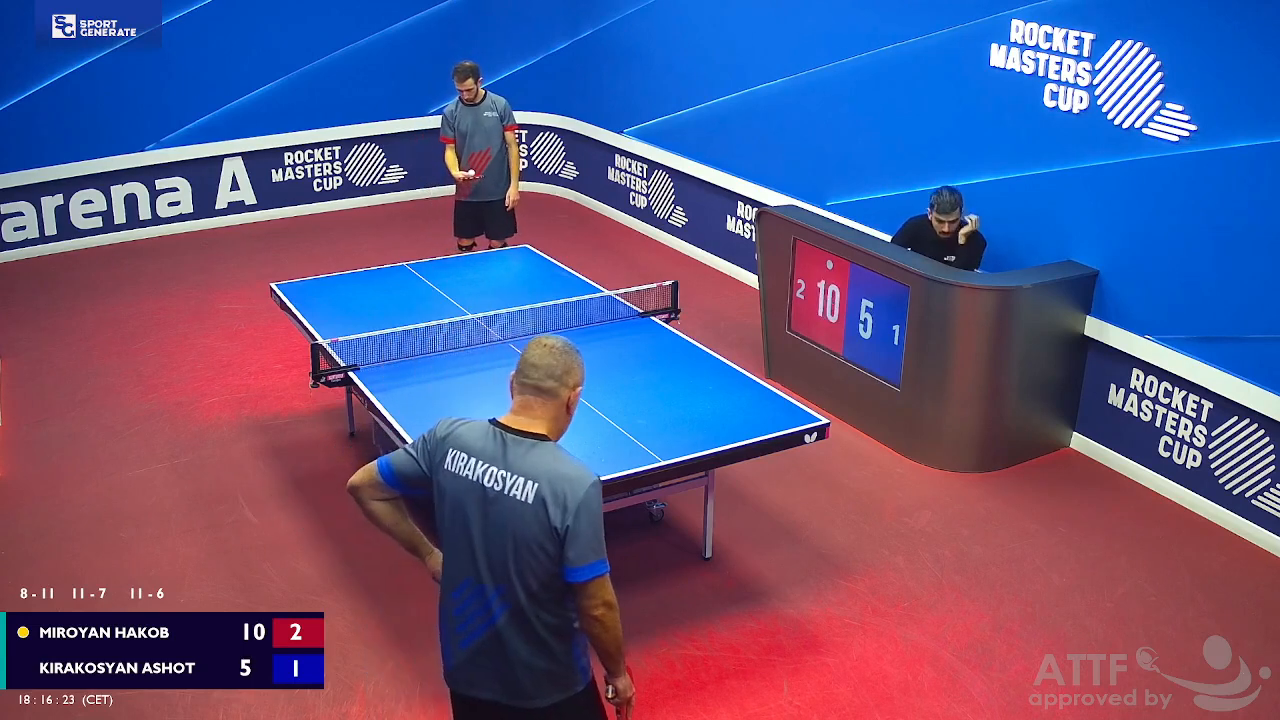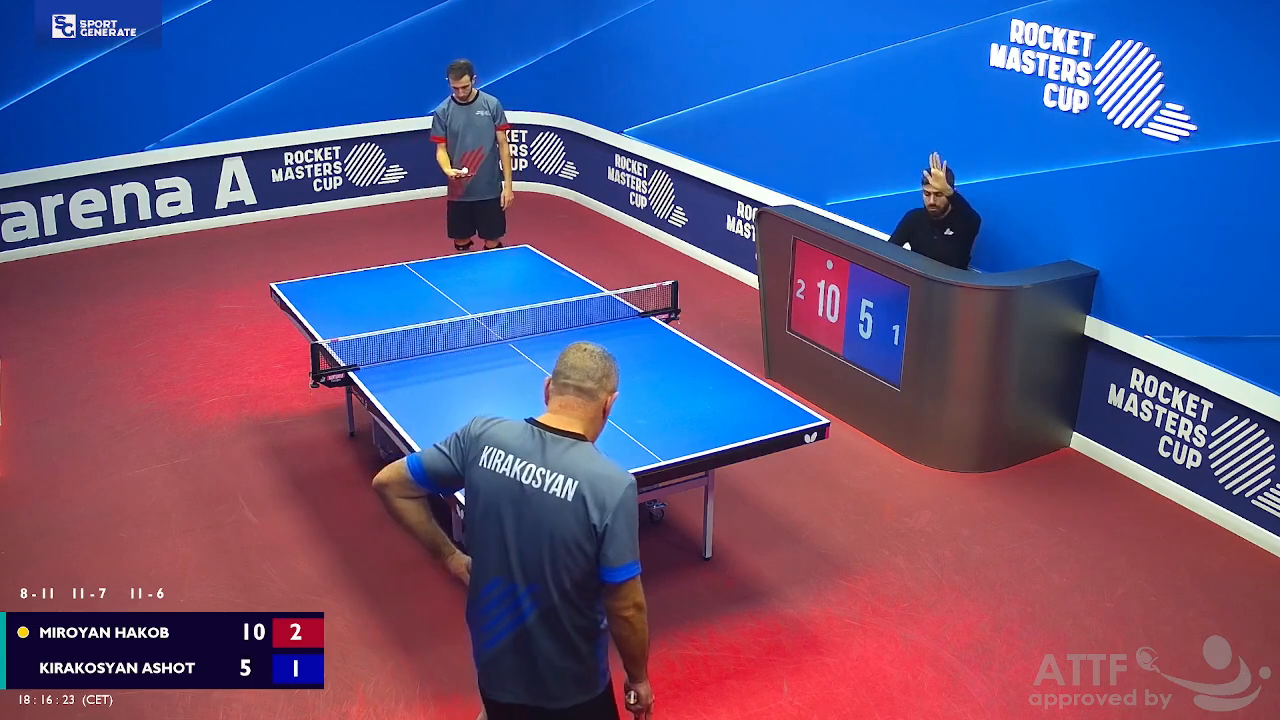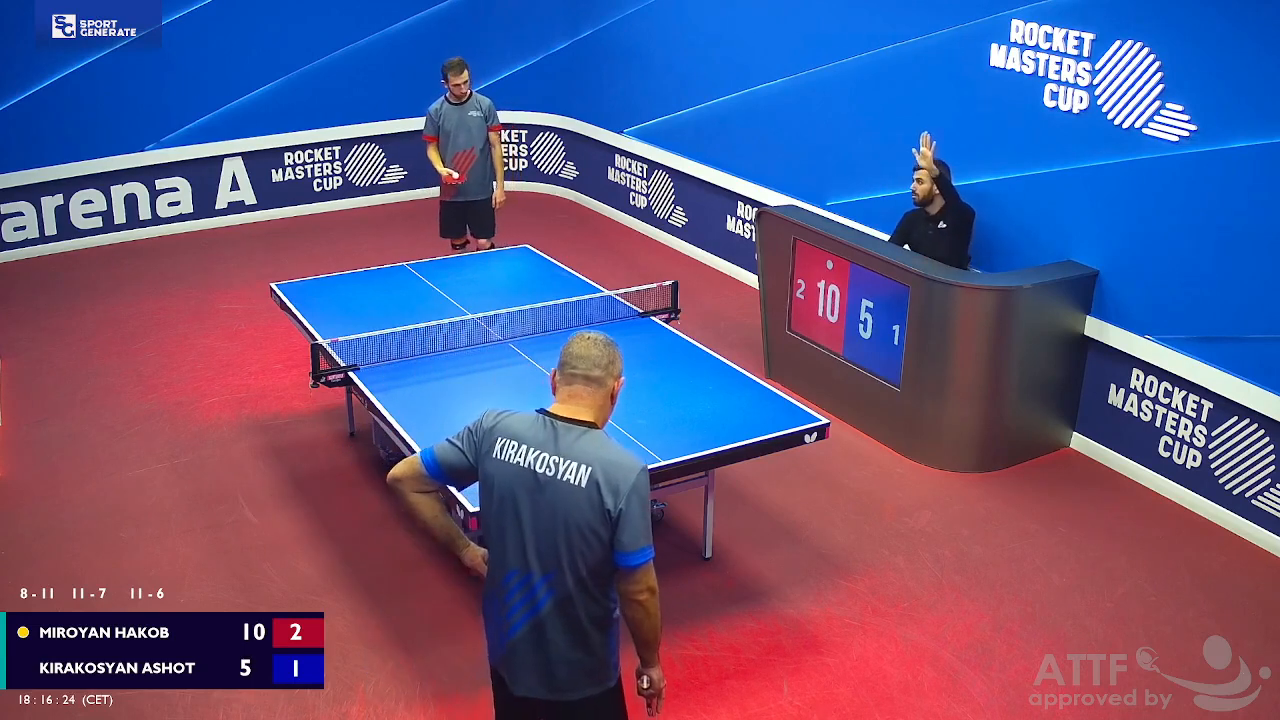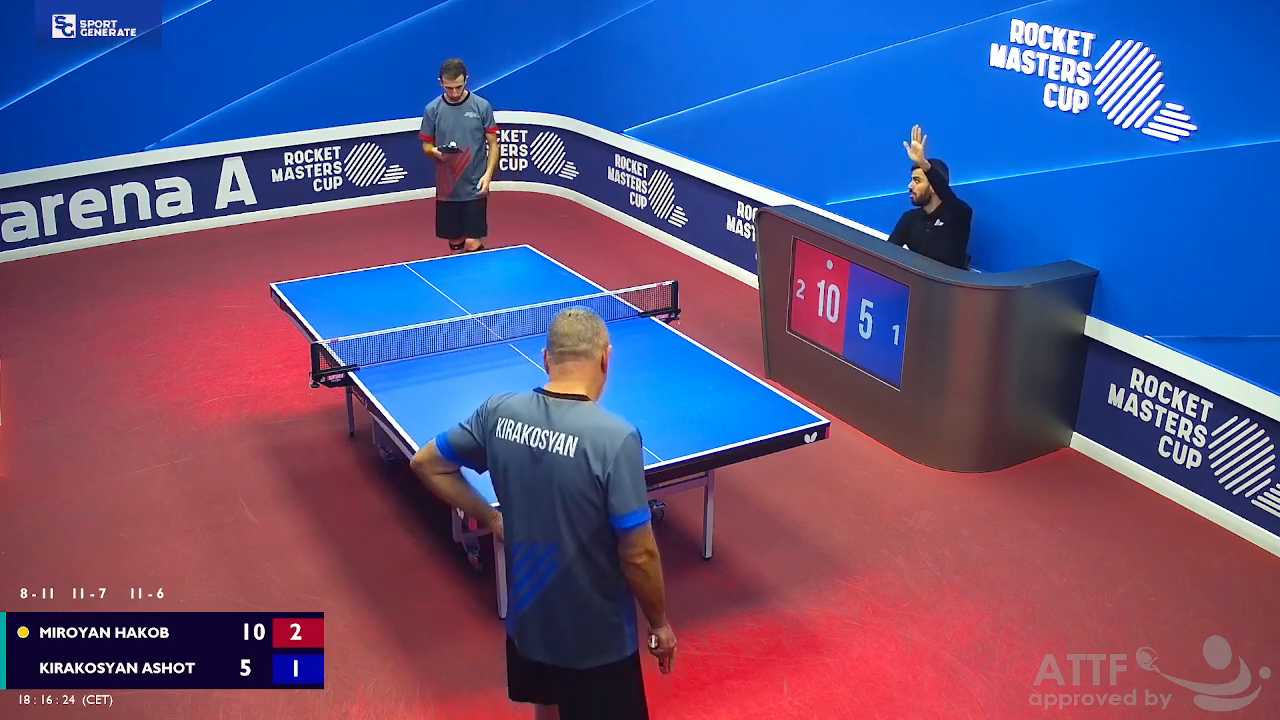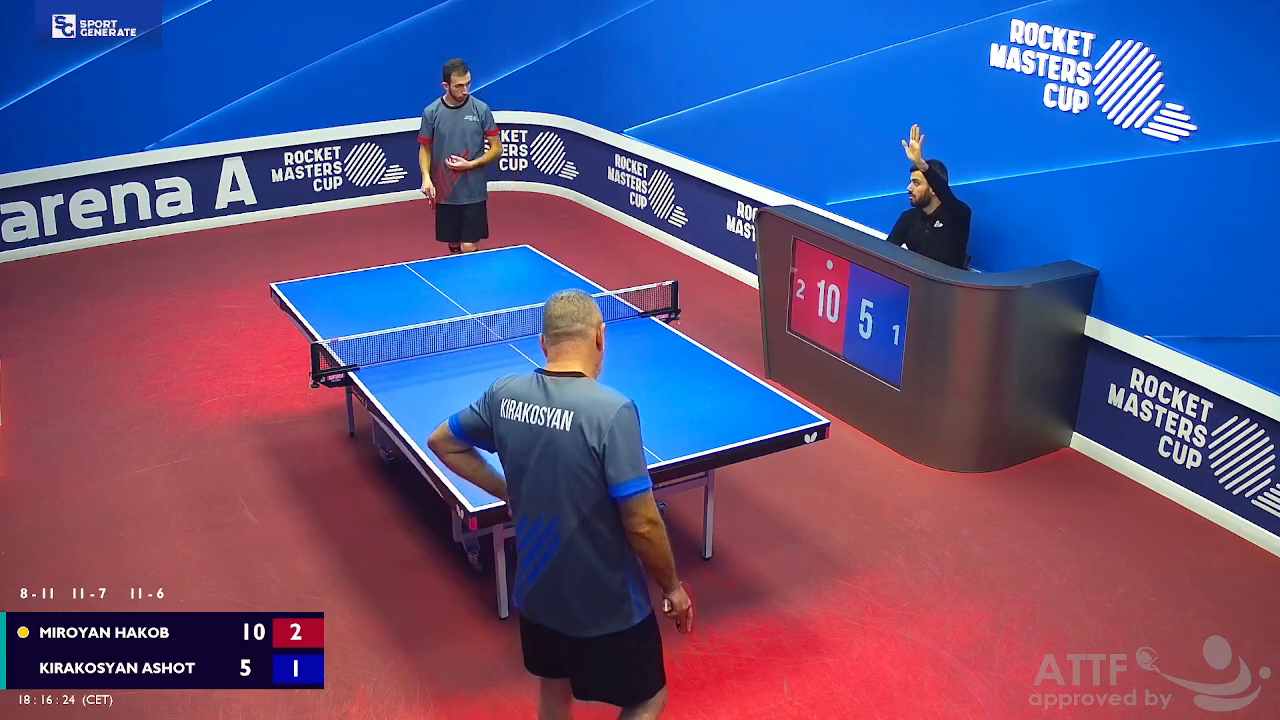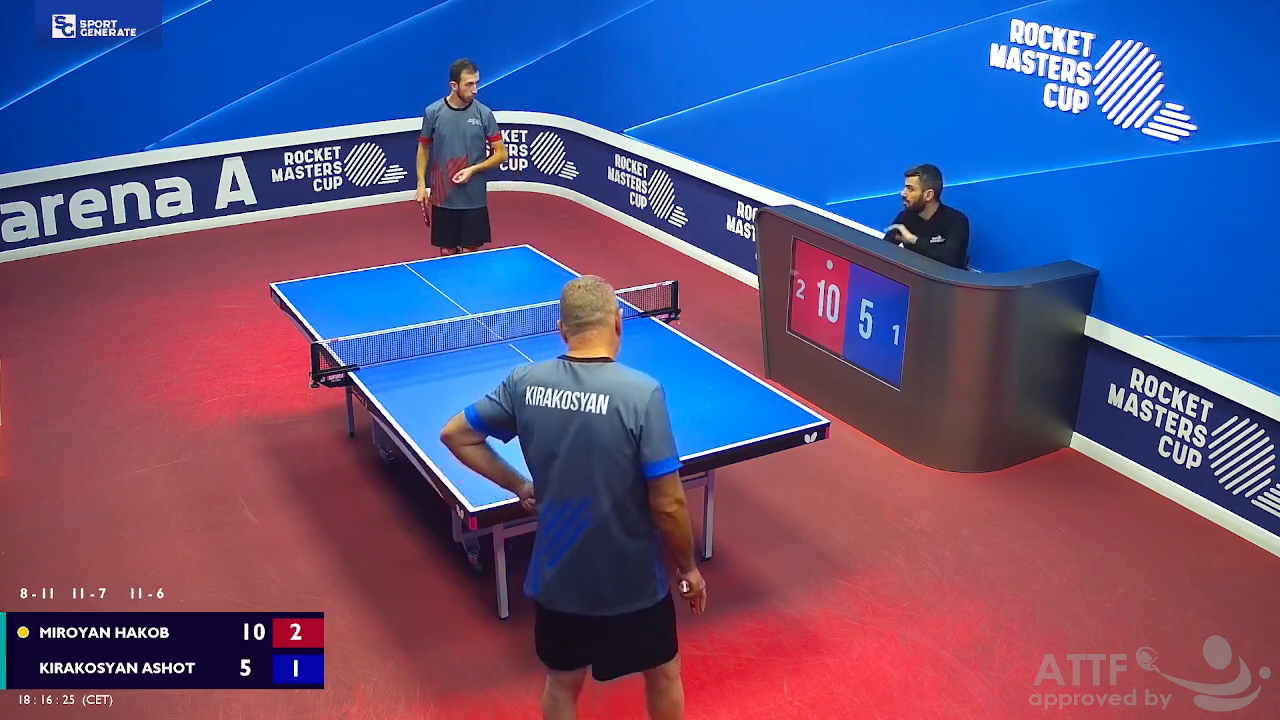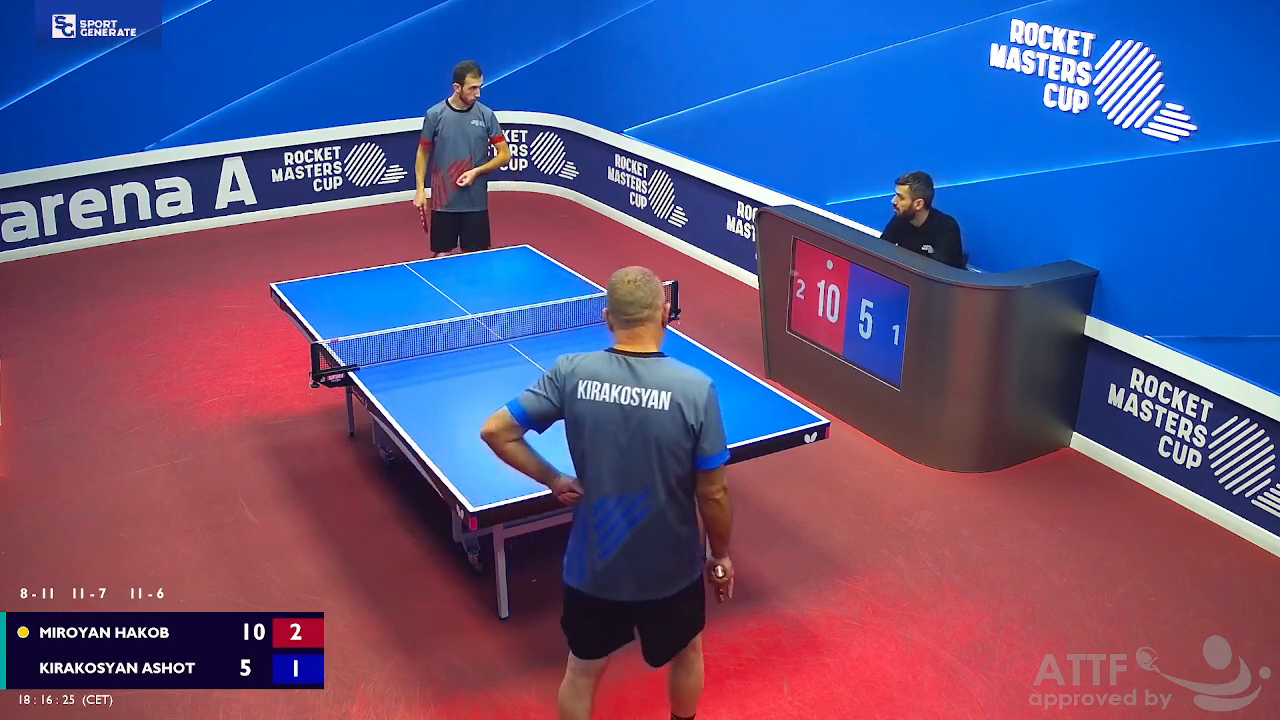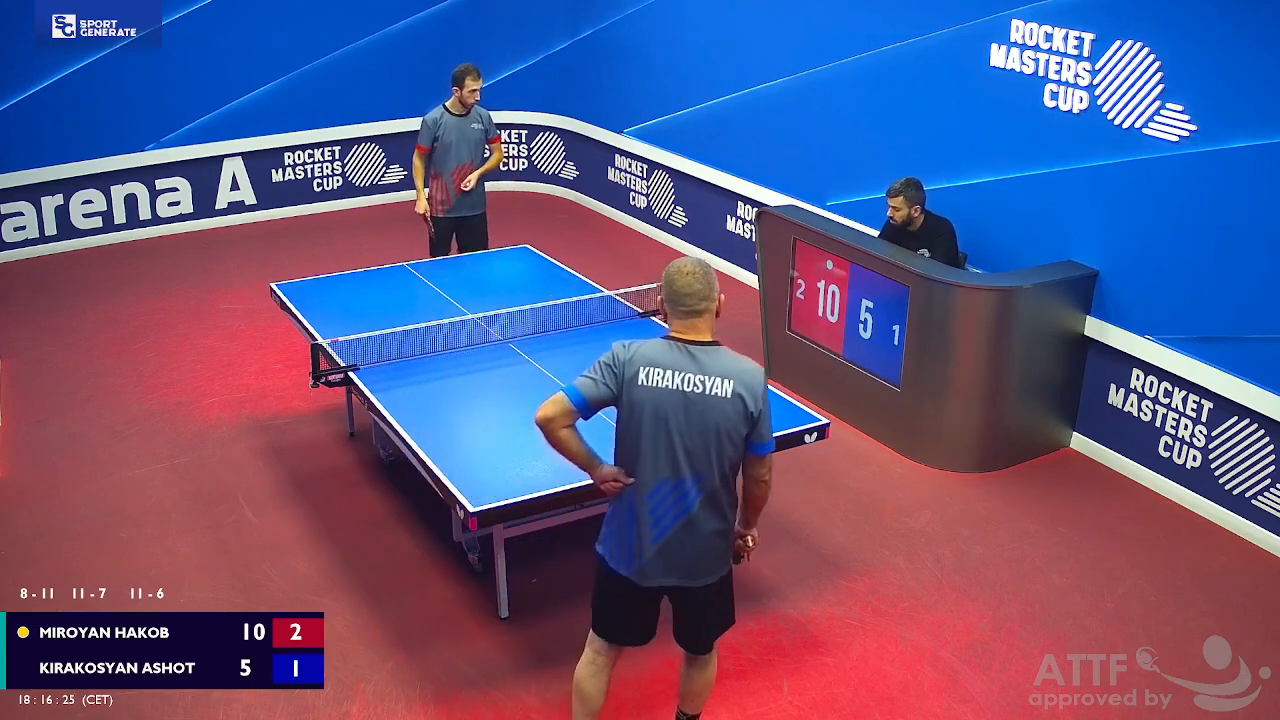
dt=0.3s
person 1, frame 1
left shoulder: (449, 438)
right shoulder: (575, 484)
left elbow: (363, 486)
right elbow: (596, 607)
left wrist: (427, 554)
right wrist: (618, 672)
left hip: (465, 663)
right hip: (548, 682)
person 1, frame 2
left shoulder: (482, 436)
right shoulder: (612, 486)
left elbow: (390, 483)
right elbow: (625, 607)
left wrist: (448, 555)
right wrist: (638, 677)
left hip: (493, 651)
right hip: (569, 676)
person 1, frame 3
left shoulder: (494, 428)
right shoulder: (623, 472)
left elbow: (404, 478)
right elbow: (638, 591)
left wrist: (463, 548)
right wrist: (650, 662)
left hip: (506, 642)
right hip: (580, 665)
person 1, frame 4
left shoulder: (498, 411)
right shoulder: (614, 437)
left elbow: (426, 464)
right elbow: (639, 555)
right wrist: (659, 623)
left hip: (527, 617)
right hip: (596, 635)
person 1, frame 5
left shoulder: (503, 393)
right shoulder: (612, 410)
left elbow: (442, 442)
right elbow: (642, 523)
right wrist: (672, 586)
left hip: (537, 592)
right hip: (606, 603)
person 1, frame 6
left shoulder: (525, 382)
right shoulder: (642, 394)
left elbow: (455, 435)
right elbow: (668, 503)
right wrist: (688, 567)
left hip: (556, 576)
right hip: (632, 581)
left knee: (562, 683)
right knee: (662, 673)
person 1, frame 7
left shoulder: (571, 373)
right shoulder: (695, 388)
left elbow: (495, 432)
right elbow: (712, 493)
left wrist: (554, 479)
right wrist: (721, 554)
left hip: (593, 563)
right hip: (670, 565)
left knee: (583, 672)
right knee: (687, 654)
person 1, frame 8
left shoulder: (627, 359)
right shoulder: (749, 378)
left elbow: (549, 418)
right elbow: (759, 477)
left wrist: (596, 468)
right wrist: (746, 527)
left hip: (628, 548)
right hip: (705, 552)
left knee: (600, 652)
right knee: (700, 653)
person 2, frame 1
left shoulder: (500, 105)
right shoulder: (450, 112)
left elbow: (512, 146)
right elbow: (450, 149)
left wrist: (514, 185)
right wrist: (455, 172)
left hip: (497, 191)
right hip: (466, 193)
left knee: (497, 245)
right knee: (465, 245)
person 2, frame 2
left shoulder: (492, 105)
right shoulder: (442, 111)
left elbow: (503, 146)
right elbow: (441, 148)
left wrist: (508, 185)
right wrist: (448, 170)
left hip: (490, 191)
right hip: (458, 193)
left knee: (492, 244)
right knee: (461, 245)
person 2, frame 3
left shoulder: (485, 105)
right shoulder: (435, 111)
left elbow: (496, 146)
right elbow: (432, 147)
left wrist: (500, 185)
right wrist: (441, 169)
left hip: (481, 191)
right hip: (451, 192)
left knee: (484, 245)
right knee: (457, 244)
person 2, frame 4
left shoulder: (482, 106)
right shoulder: (432, 110)
left elbow: (493, 144)
right elbow: (426, 144)
left wrist: (488, 174)
right wrist: (436, 152)
left hip: (474, 189)
right hip: (447, 191)
left knee: (472, 244)
right knee: (455, 245)
person 2, frame 5
left shoulder: (481, 109)
right shoulder: (431, 112)
left elbow: (496, 147)
right elbow: (425, 148)
left wrist: (471, 164)
right wrist: (426, 177)
left hip: (474, 194)
right hip: (445, 194)
left knee: (469, 249)
right knee: (454, 248)
person 2, frame 6
left shoulder: (484, 114)
right shoulder: (433, 112)
left elbow: (501, 154)
right elbow: (424, 148)
left wrist: (472, 170)
right wrist: (421, 183)
left hip: (473, 200)
right hip: (443, 199)
left knee: (470, 253)
right knee: (447, 252)
person 2, frame 7
left shoulder: (486, 115)
right shoulder: (435, 115)
left elbow: (504, 154)
right elbow: (423, 152)
left wrist: (476, 172)
right wrist: (420, 189)
left hip: (475, 203)
right hip: (443, 203)
right knee: (442, 257)
person 2, frame 8
left shoulder: (483, 117)
right shoulder: (433, 120)
left elbow: (497, 153)
right elbow: (418, 159)
left wrist: (477, 174)
right wrist: (421, 196)
left hip: (474, 206)
right hip: (441, 207)
